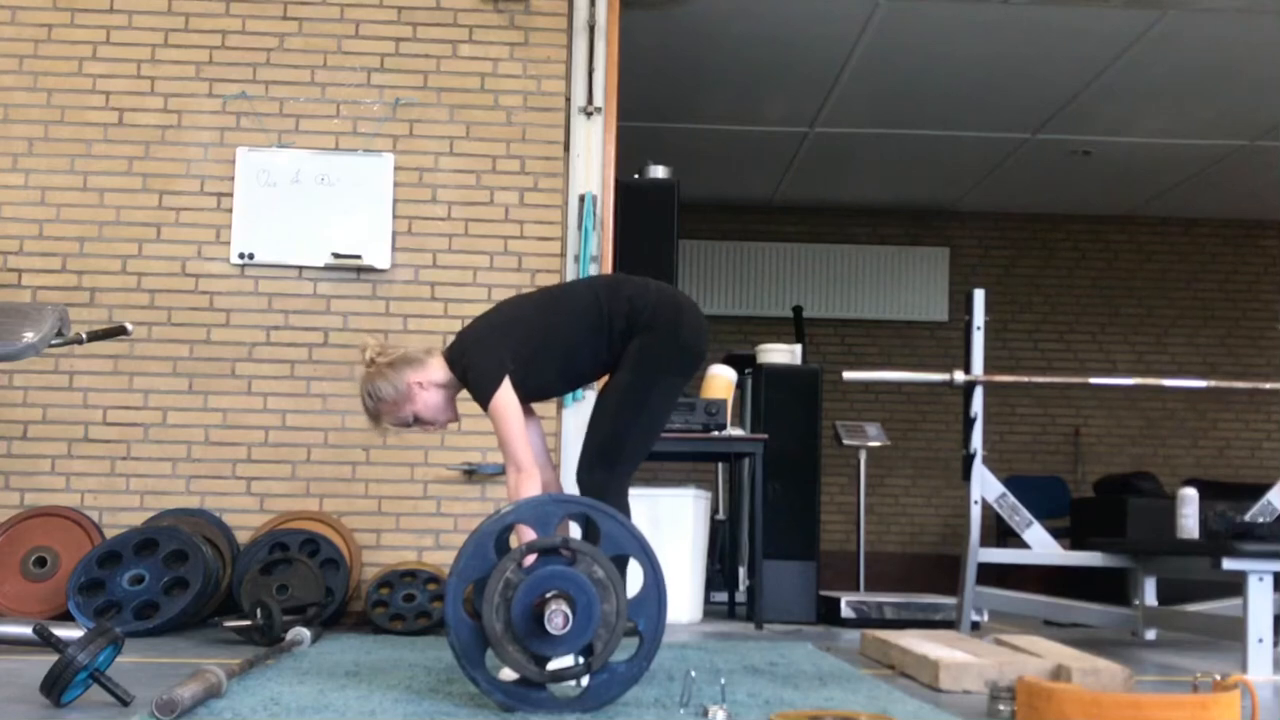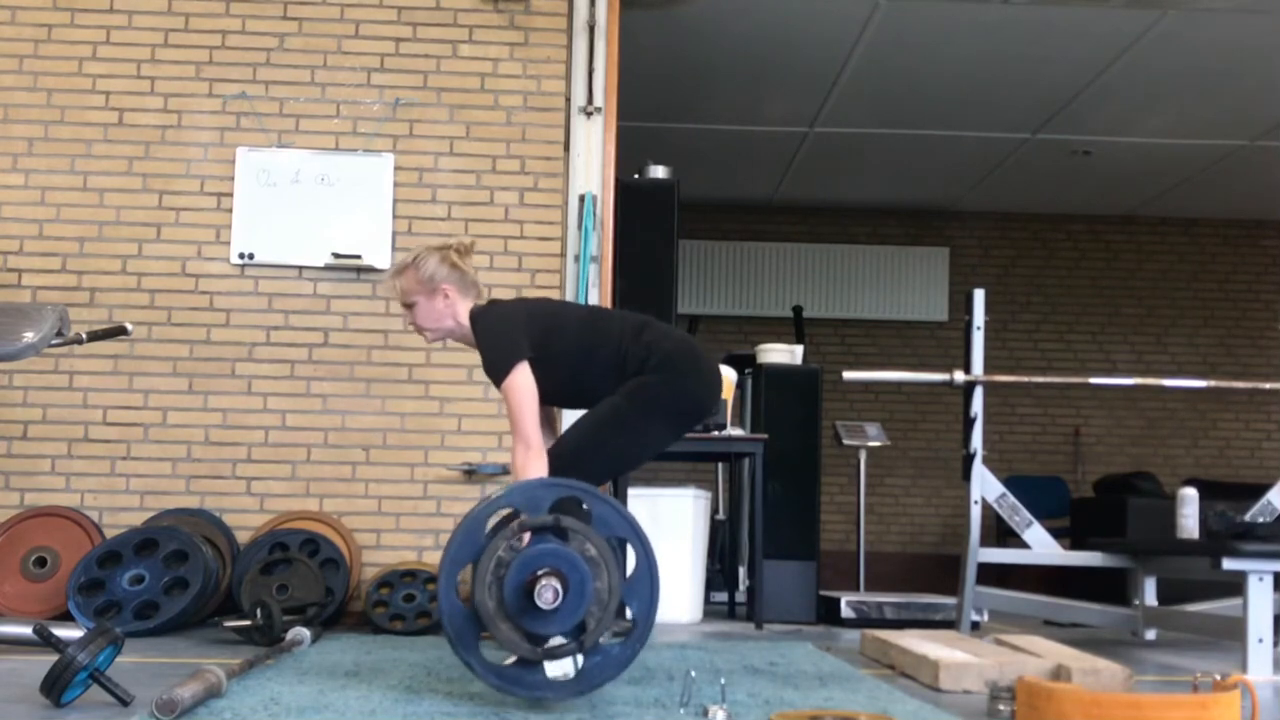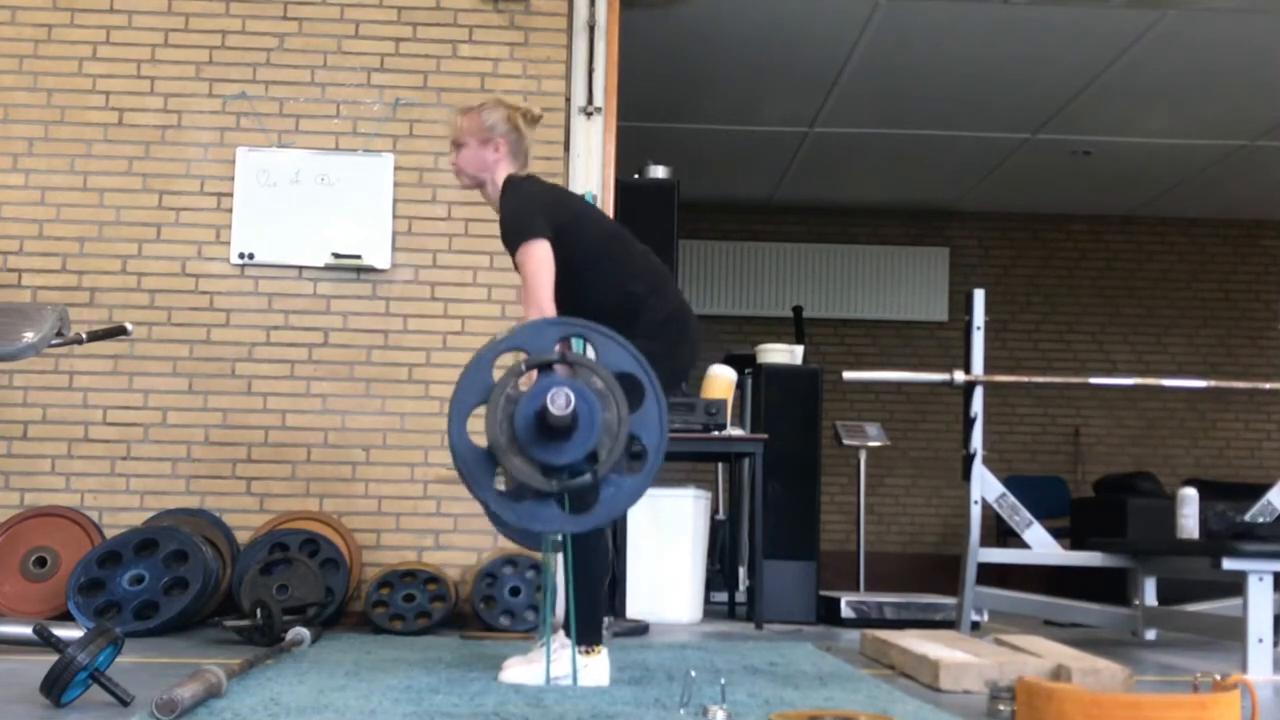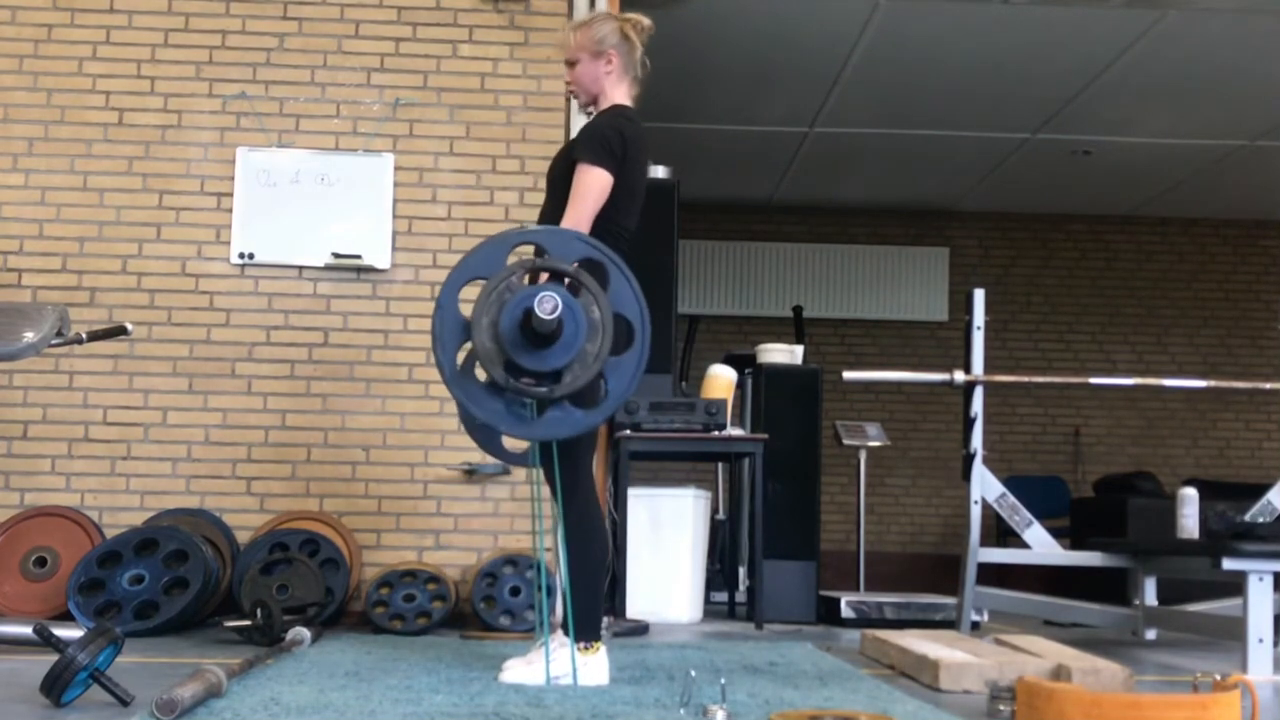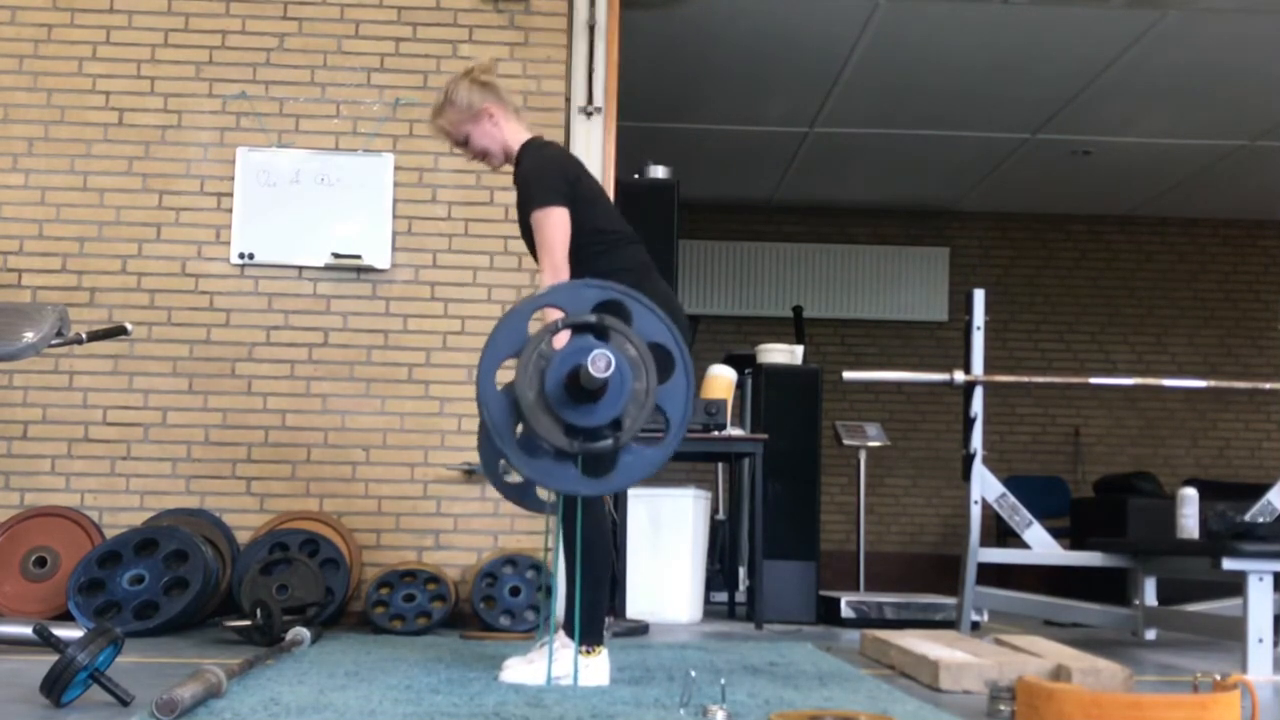
dt=1s
person 1, frame 1
left shoulder: (478, 361)
right shoulder: (487, 359)
left elbow: (522, 472)
right elbow: (539, 470)
left hip: (665, 329)
right hip: (660, 329)
left knee: (600, 477)
right knee: (599, 477)
person 1, frame 2
left shoulder: (496, 330)
right shoulder: (505, 324)
left elbow: (529, 446)
right elbow: (542, 441)
left hip: (674, 377)
right hip: (680, 376)
left knee: (560, 482)
right knee: (559, 482)
person 1, frame 3
left shoulder: (522, 202)
right shoulder: (532, 201)
left elbow: (540, 314)
right elbow: (554, 314)
left hip: (653, 338)
right hip: (653, 336)
left ankle: (585, 652)
right ankle: (579, 638)
person 1, frame 4
left shoulder: (606, 131)
right shoulder: (624, 135)
left elbow: (574, 228)
left knee: (571, 482)
right knee: (569, 480)
left ankle: (585, 648)
right ankle: (579, 634)
person 1, frame 5
left shoulder: (538, 167)
right shoulder: (545, 162)
left elbow: (557, 274)
right elbow: (571, 269)
left wrist: (555, 350)
right wrist: (561, 343)
left knee: (580, 486)
left ankle: (585, 649)
right ankle: (580, 635)
